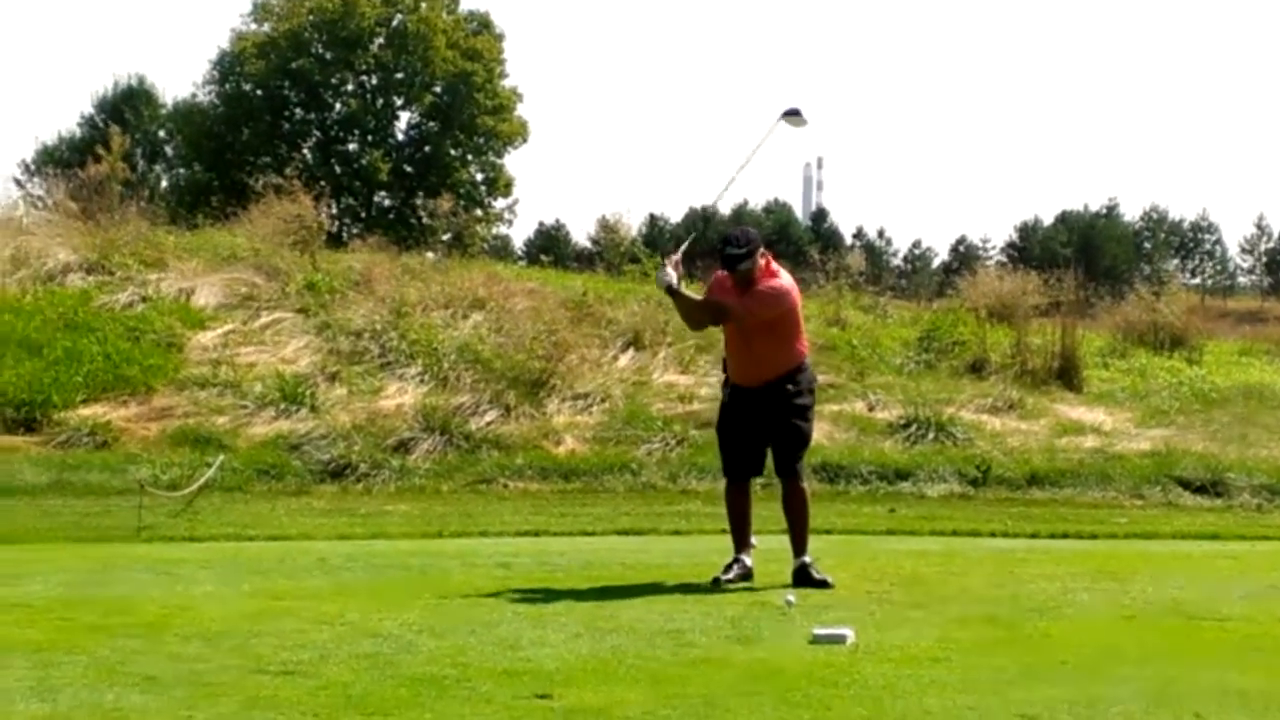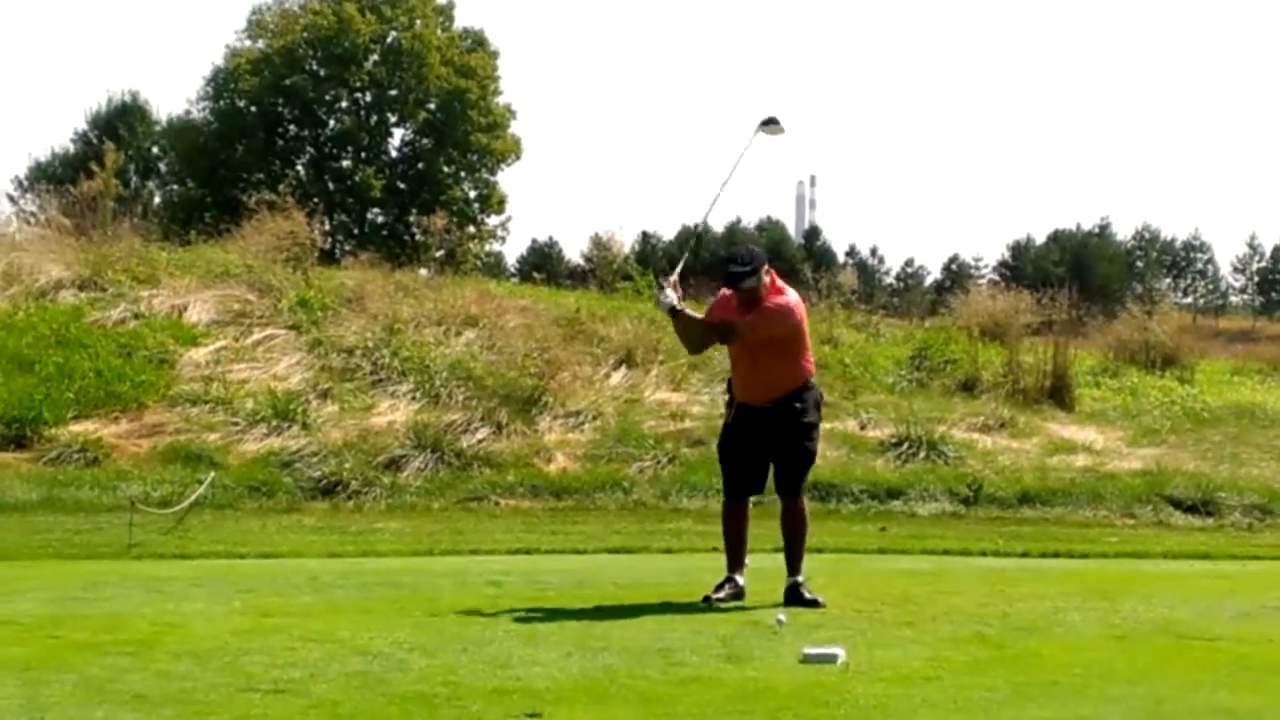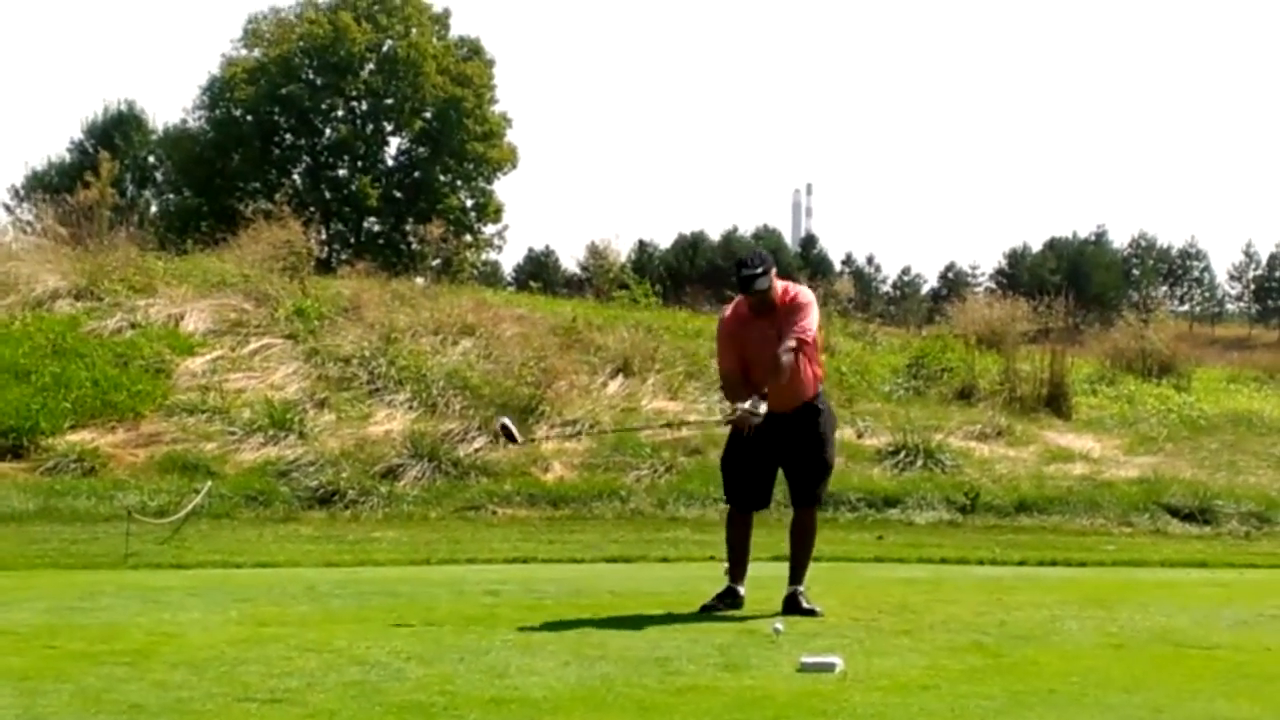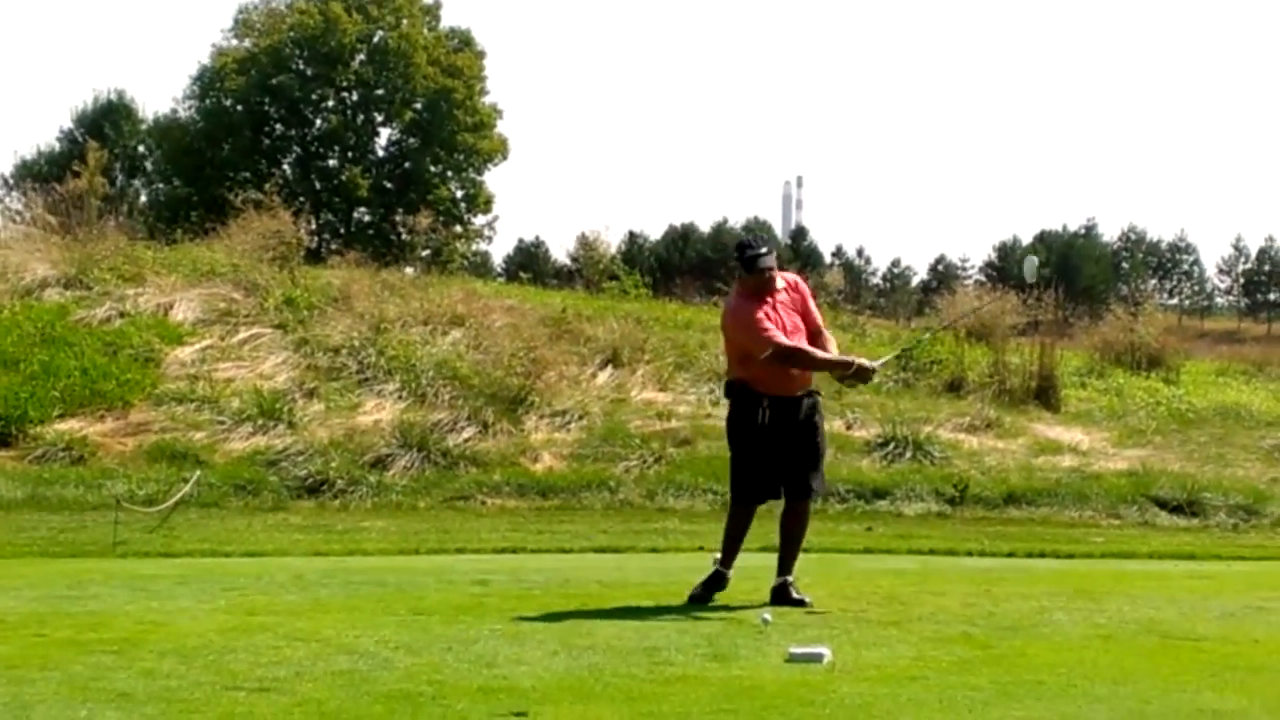
dt=0.2s
person 1, frame 1
left shoulder: (779, 289)
right shoulder: (722, 281)
left elbow: (714, 314)
right elbow: (697, 321)
left wrist: (672, 287)
right wrist: (675, 285)
left hip: (787, 387)
right hip: (740, 388)
left knee: (791, 473)
right knee: (737, 475)
left ankle: (802, 563)
right ankle: (742, 559)
person 1, frame 2
left shoulder: (785, 306)
right shoulder: (726, 301)
left elbow: (723, 333)
right elbow: (696, 344)
left wrist: (675, 308)
right wrist: (676, 308)
left hip: (792, 405)
right hip: (745, 406)
left knee: (792, 492)
right knee: (735, 493)
left ankle: (795, 582)
right ankle: (734, 578)
person 1, frame 3
left shoulder: (801, 300)
right shoulder: (731, 319)
left elbow: (786, 355)
right elbow: (732, 381)
left wrist: (761, 399)
right wrist: (746, 407)
left hip: (806, 413)
right hip: (758, 419)
left knee: (807, 504)
right knee: (741, 502)
left ankle: (795, 591)
right ankle: (735, 587)
person 1, frame 4
left shoulder: (793, 285)
right shoulder: (739, 308)
left elbow: (819, 334)
right elbow: (787, 353)
left wrist: (844, 367)
right wrist: (846, 365)
left hip: (800, 402)
right hip: (756, 406)
left knee: (800, 496)
right knee: (749, 494)
left ankle: (784, 581)
right ankle: (722, 572)
